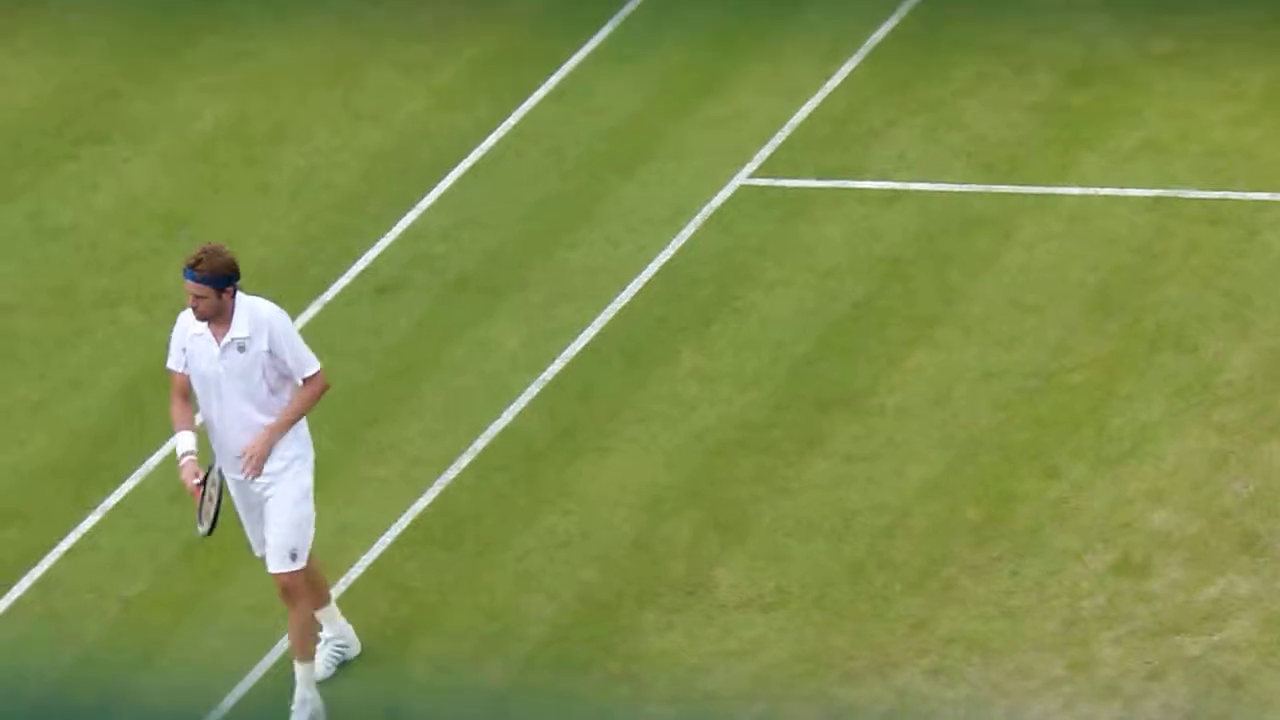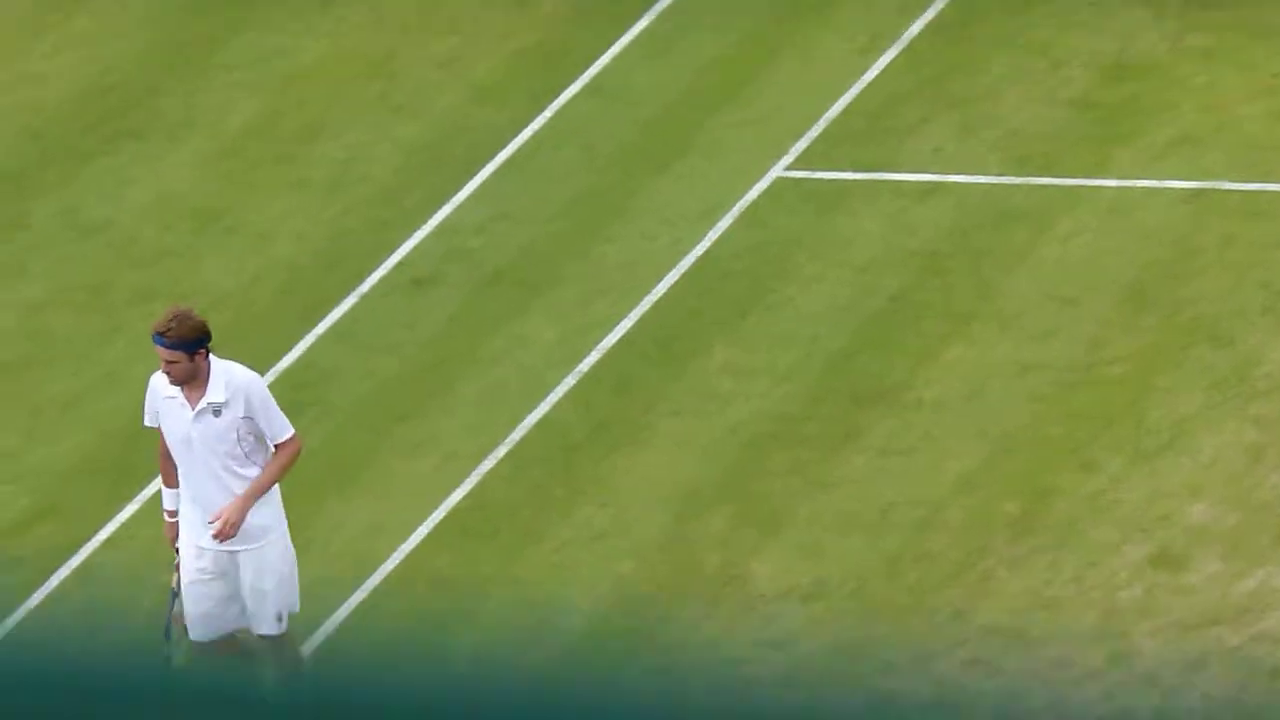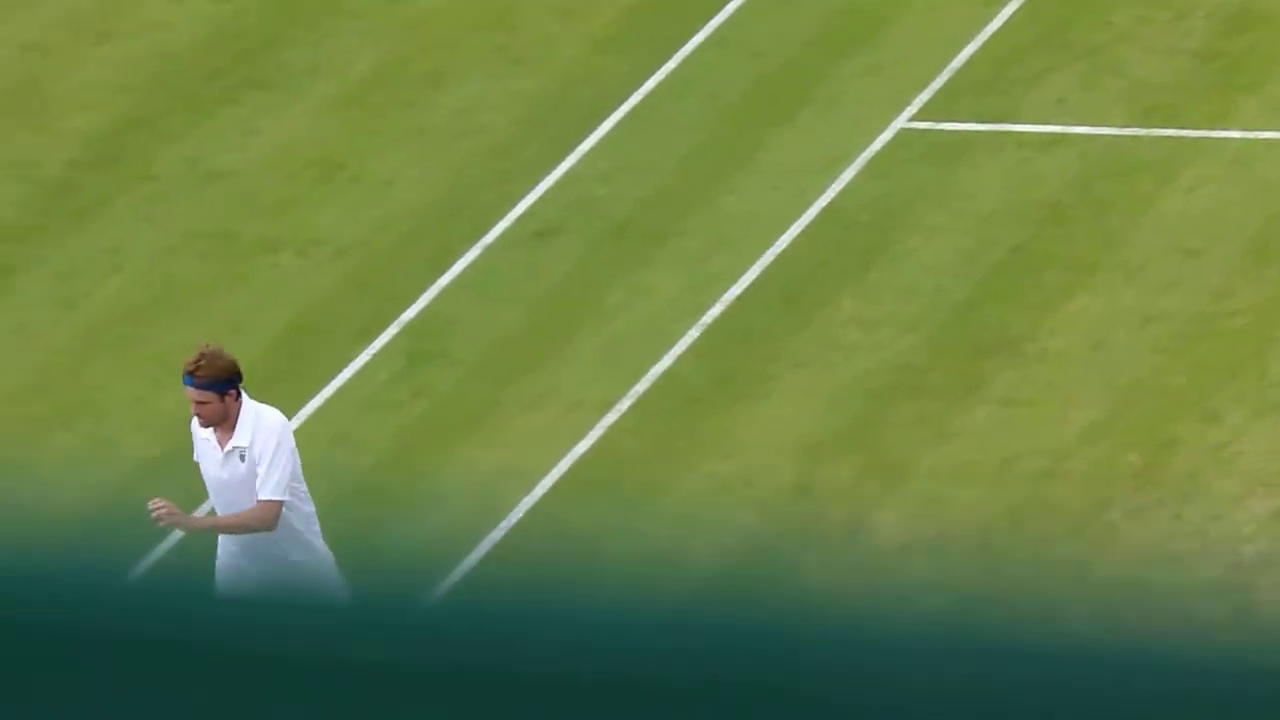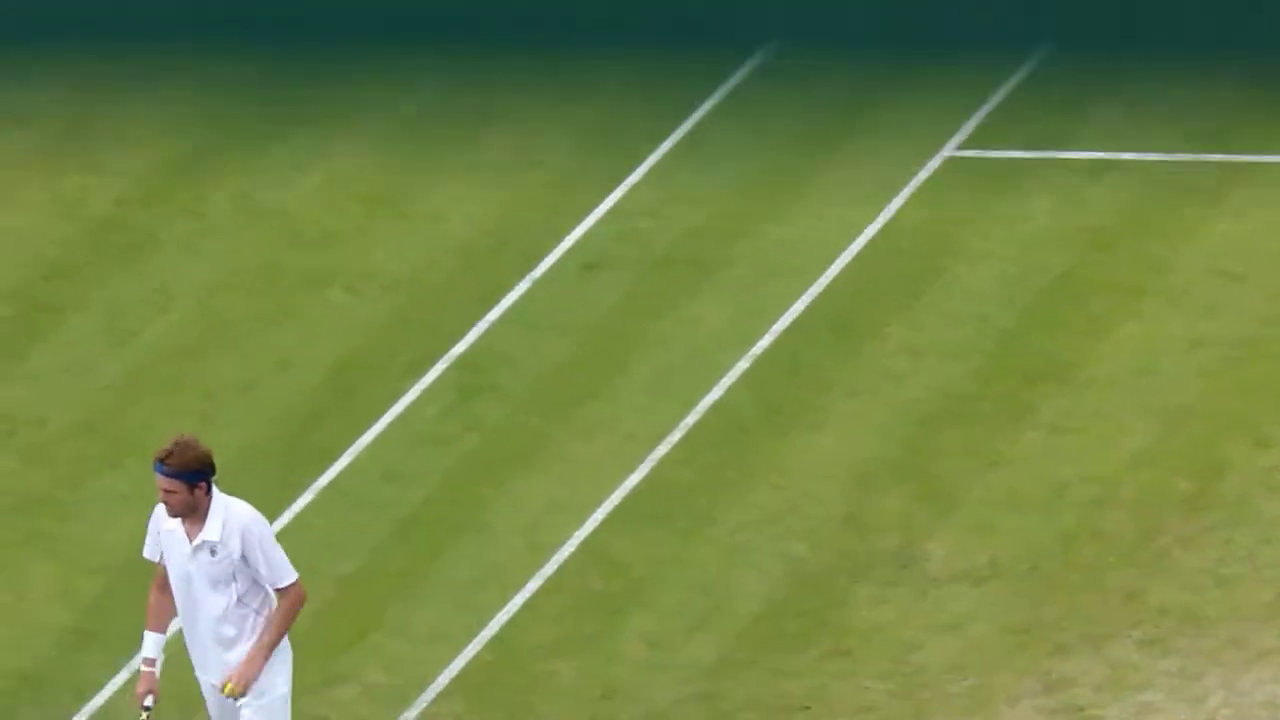
dt=0.4s
person 1, frame 1
left shoulder: (267, 320)
right shoulder: (185, 328)
left elbow: (316, 381)
right elbow: (180, 397)
left wrist: (269, 434)
right wrist: (187, 454)
left hip: (283, 466)
right hip: (236, 471)
left knee: (285, 576)
right knee: (292, 560)
right ankle: (336, 636)
person 1, frame 2
left shoulder: (243, 384)
right shoulder: (159, 389)
left elbow: (289, 446)
left wrist: (243, 504)
right wrist: (172, 509)
left hip: (256, 532)
right hip: (199, 536)
left knee: (272, 635)
right knee: (205, 641)
person 1, frame 3
left shoulder: (270, 428)
right shoulder: (201, 425)
left elbow: (267, 517)
left wrist: (193, 523)
left hip: (297, 561)
right hip: (236, 562)
person 1, frame 4
left shoulder: (244, 523)
right shoulder: (162, 519)
left elbow: (294, 595)
right elbow: (162, 589)
left wrist: (253, 663)
right wrist: (149, 665)
left hip: (259, 676)
right hip: (211, 674)
